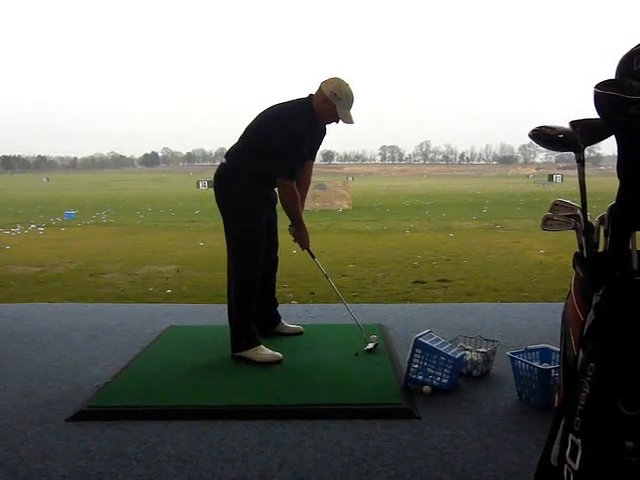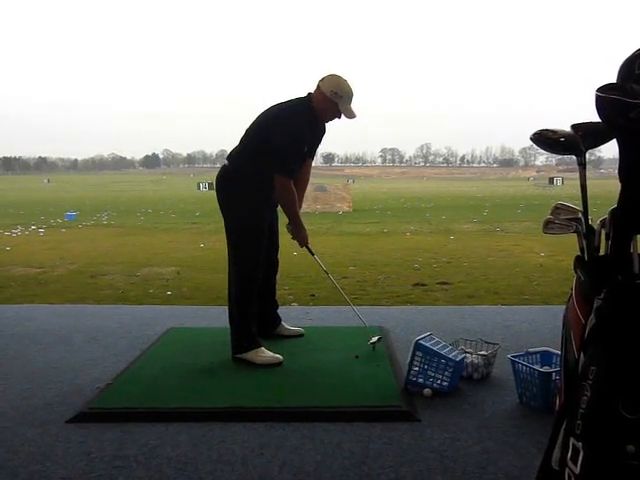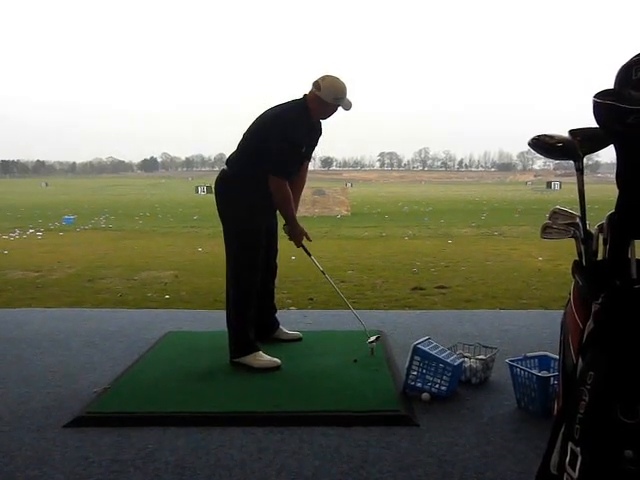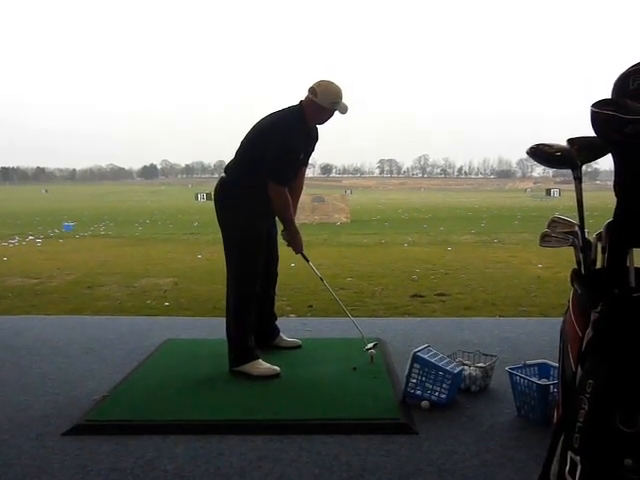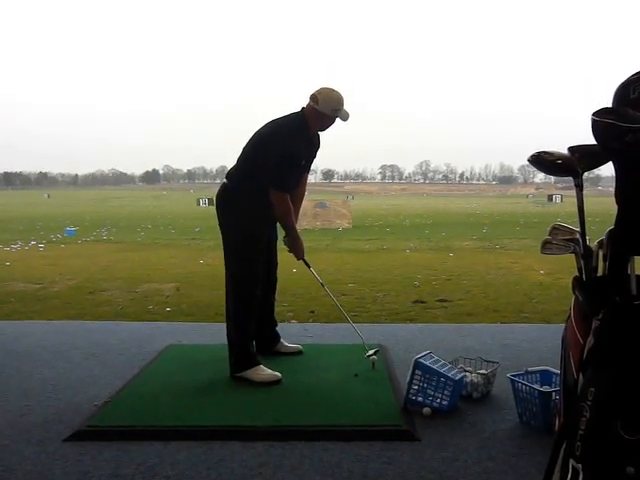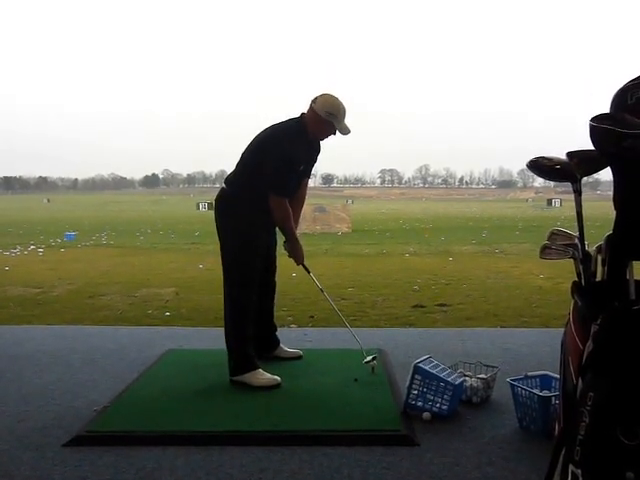
dt=0.7s
person 1, frame 1
left shoulder: (315, 124)
right shoulder: (288, 123)
left elbow: (305, 169)
right elbow: (286, 184)
left wrist: (299, 215)
right wrist: (299, 226)
left hip: (261, 187)
right hip: (236, 187)
left knee: (267, 257)
right knee: (246, 261)
left ankle: (267, 320)
right ankle: (243, 341)
person 1, frame 2
left shoulder: (315, 123)
right shoulder: (288, 122)
left elbow: (304, 167)
right elbow: (283, 181)
left wrist: (296, 214)
right wrist: (297, 224)
left hip: (262, 189)
right hip: (238, 189)
left knee: (268, 259)
right knee: (247, 264)
left ankle: (267, 322)
right ankle: (244, 343)
person 1, frame 3
left shoulder: (312, 125)
right shoulder: (284, 123)
left elbow: (300, 168)
right elbow: (278, 181)
left wrist: (293, 214)
right wrist: (292, 223)
left hip: (261, 194)
right hip: (237, 194)
left knee: (266, 263)
right knee: (245, 268)
left ankle: (266, 326)
right ankle: (242, 347)
person 1, frame 4
left shoulder: (308, 130)
right shoulder: (281, 131)
left elbow: (297, 175)
right elbow: (277, 188)
left wrist: (291, 220)
right wrist: (292, 230)
left hip: (260, 201)
right hip: (237, 201)
left knee: (267, 270)
right knee: (245, 275)
left ankle: (266, 333)
right ankle: (241, 356)
person 1, frame 5
left shoulder: (310, 138)
right shoulder: (282, 137)
left elbow: (300, 181)
right elbow: (279, 194)
left wrist: (293, 225)
right wrist: (293, 235)
left hip: (262, 207)
right hip: (238, 207)
left knee: (266, 276)
right knee: (245, 280)
left ankle: (266, 339)
right ankle: (243, 362)
person 1, frame 6
left shoulder: (310, 144)
right shoulder: (281, 143)
left elbow: (300, 187)
right elbow: (278, 199)
left wrist: (293, 231)
right wrist: (293, 241)
left hip: (261, 212)
right hip: (237, 212)
left knee: (265, 281)
right knee: (243, 285)
left ankle: (265, 344)
right ankle: (241, 366)
